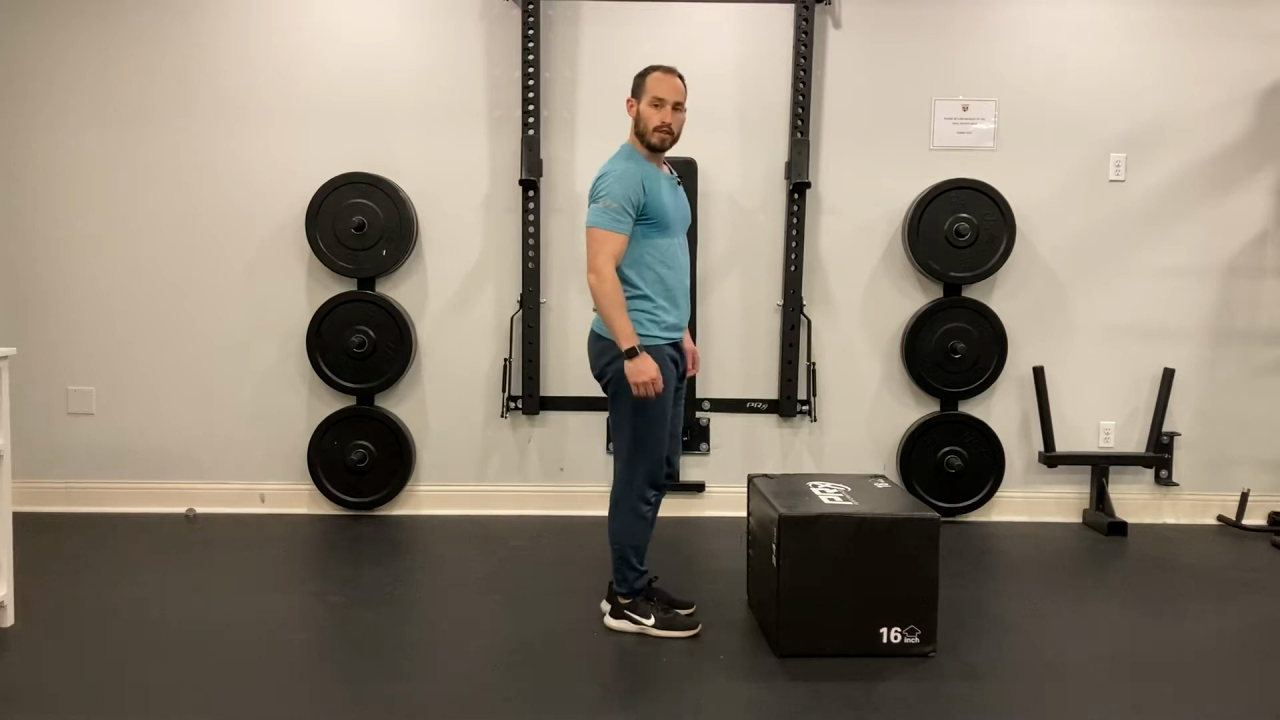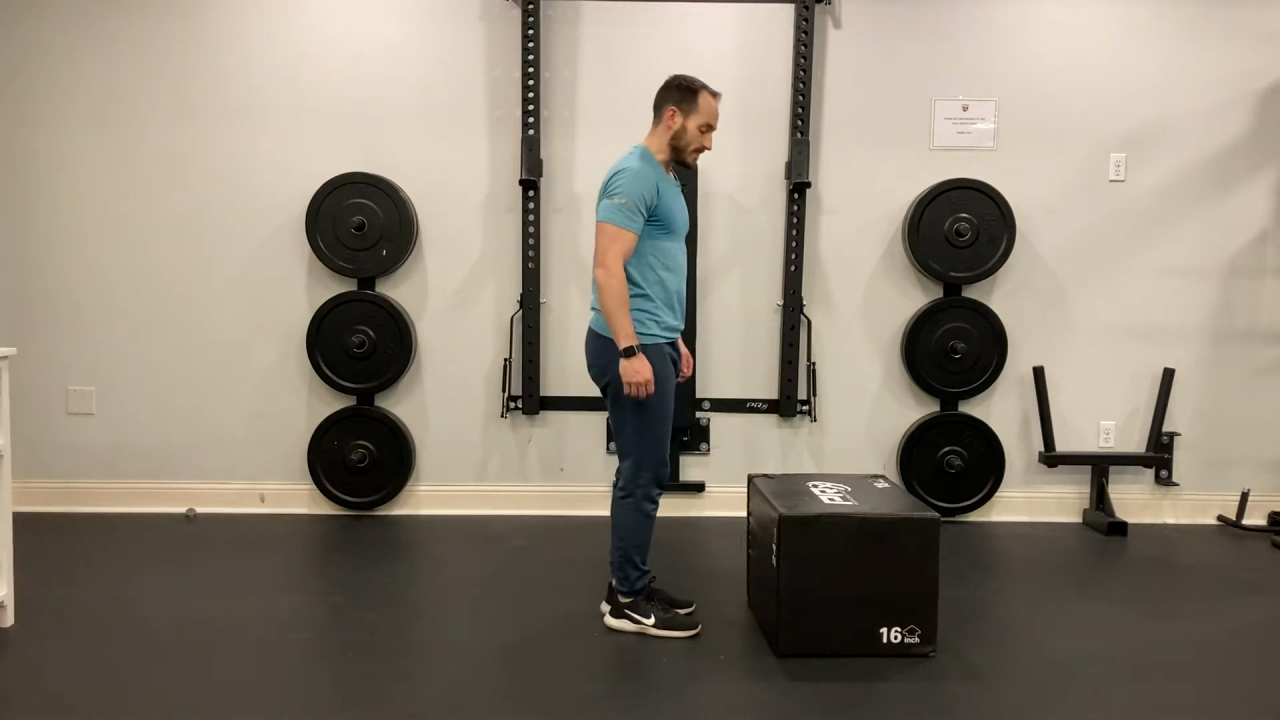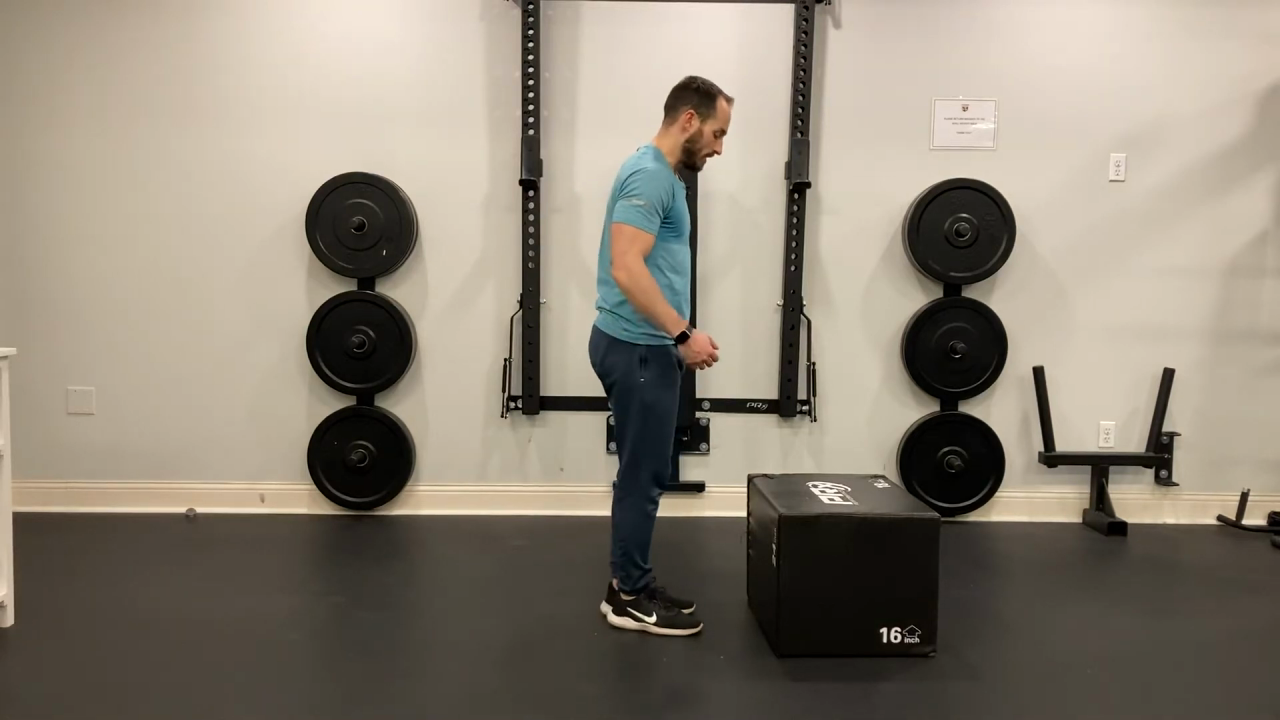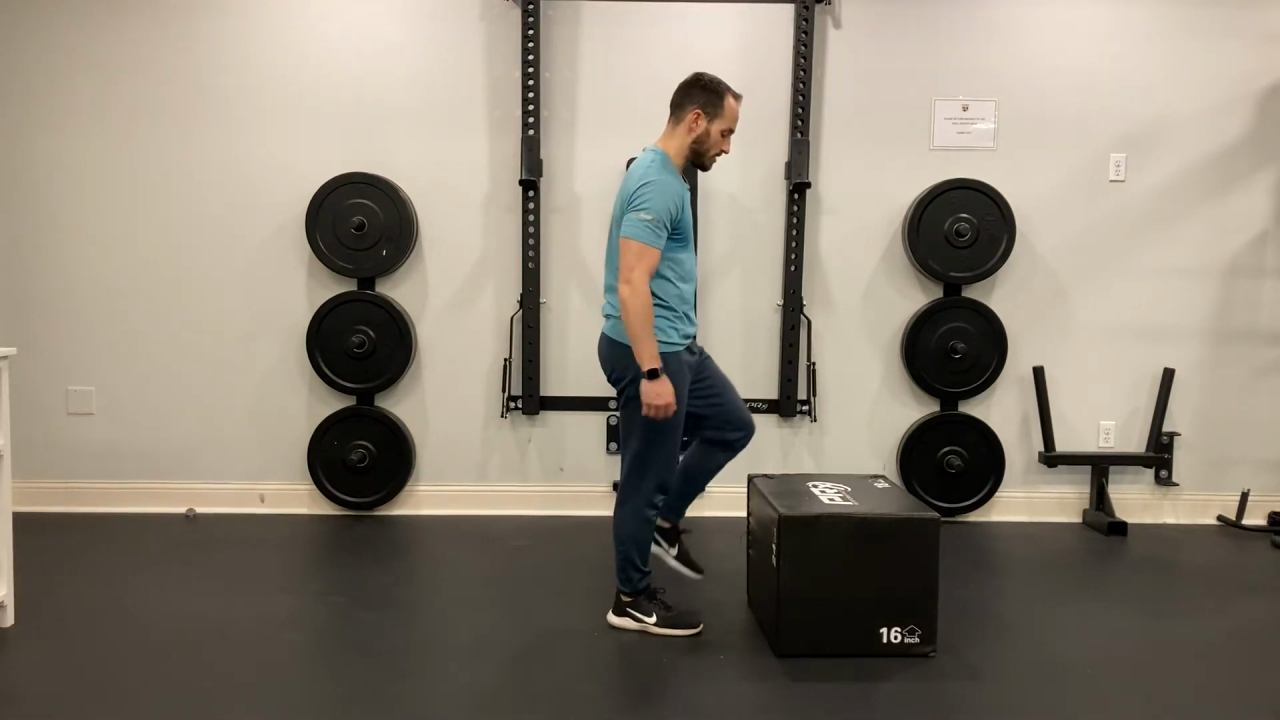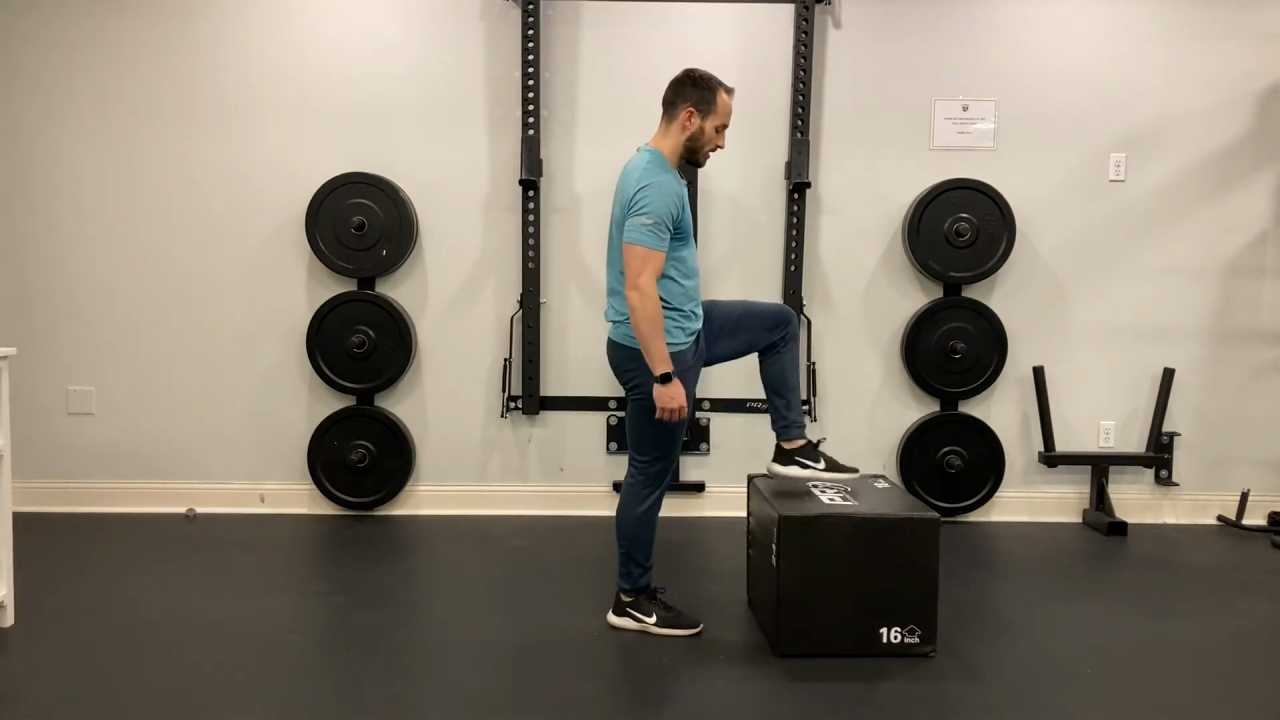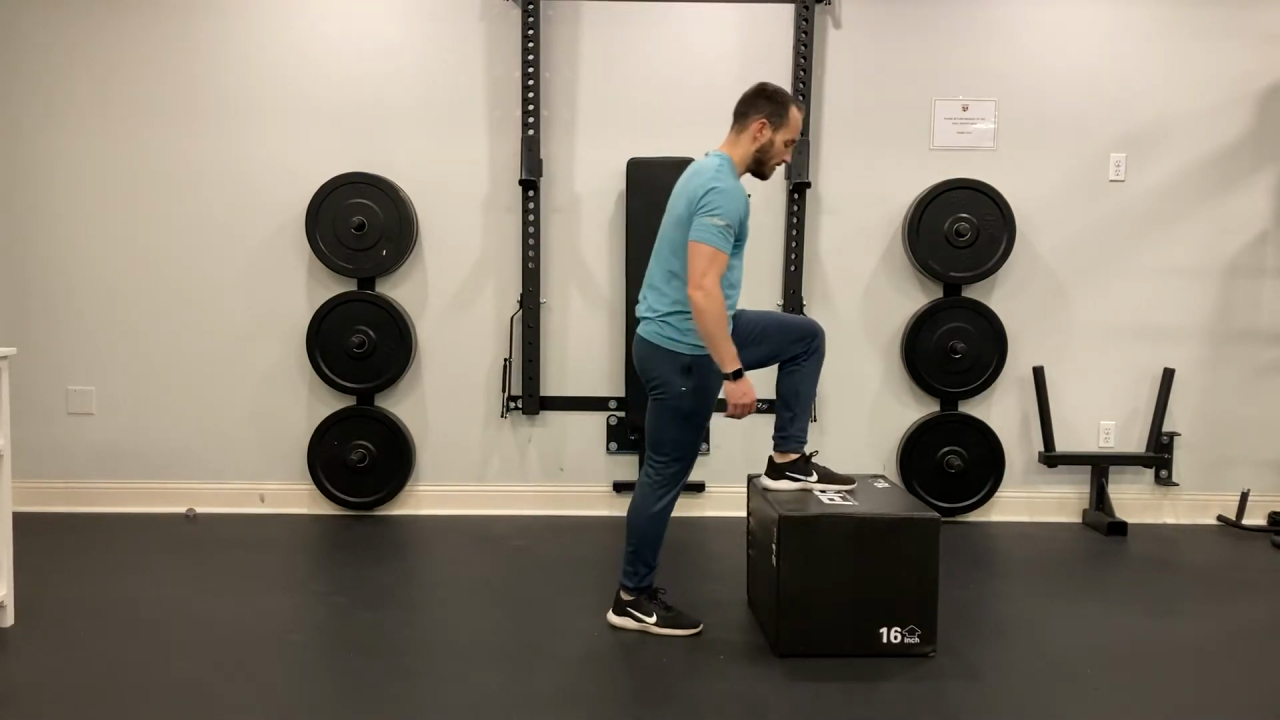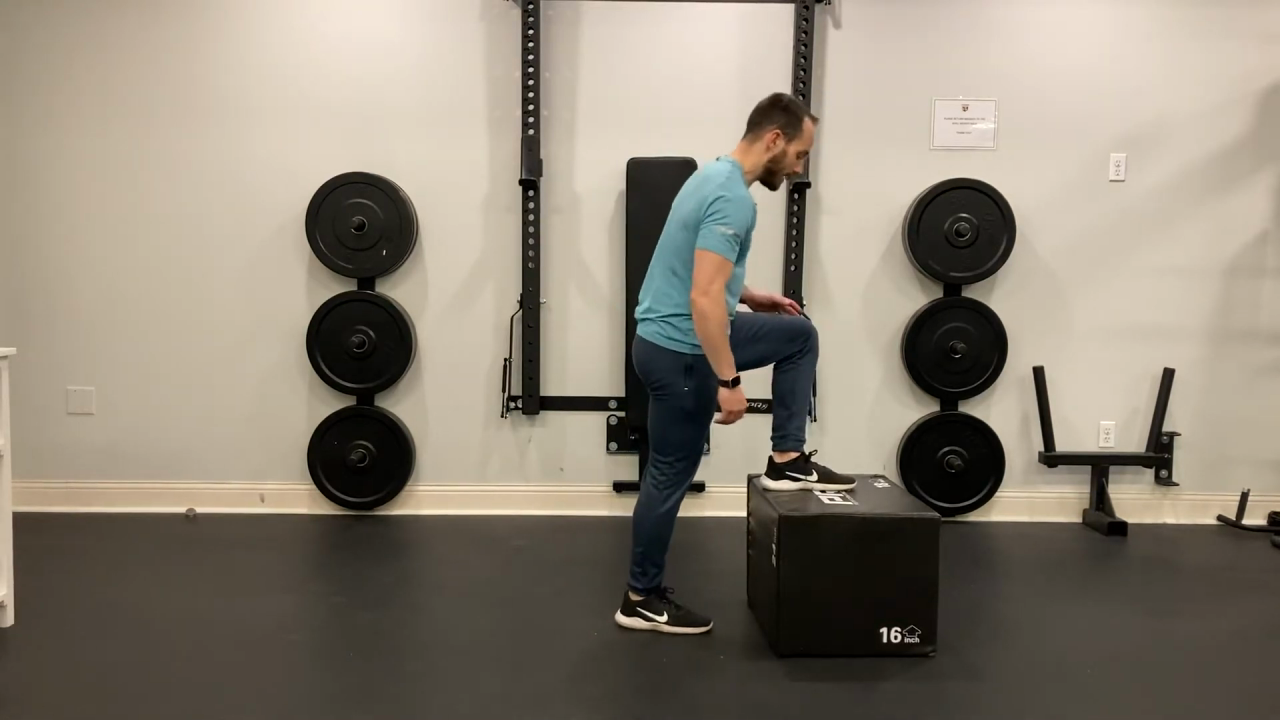
dt=0.7s
person 1, frame 1
left shoulder: (667, 177)
right shoulder: (622, 177)
right elbow: (602, 272)
left wrist: (681, 334)
right wrist: (633, 352)
left hip: (663, 348)
right hip: (638, 351)
left knee: (659, 474)
right knee: (640, 477)
left ankle: (632, 584)
right ankle: (627, 601)
person 1, frame 2
left shoulder: (664, 179)
right shoulder: (635, 176)
right elbow: (608, 269)
left wrist: (672, 340)
right wrist: (630, 350)
left hip: (652, 344)
right hip: (633, 347)
left knee: (643, 471)
right knee: (644, 473)
left ankle: (628, 585)
right ankle: (629, 599)
person 1, frame 3
left shoulder: (659, 175)
right shoulder: (649, 176)
right elbow: (627, 268)
right wrist: (684, 333)
left hip: (644, 345)
right hip: (638, 349)
left knee: (644, 472)
right knee: (644, 475)
left ankle: (628, 583)
right ankle: (630, 599)
person 1, frame 4
left shoulder: (662, 174)
right shoulder: (657, 184)
right elbow: (632, 285)
right wrist: (651, 372)
left hip: (673, 347)
right hip: (651, 353)
left knee: (733, 426)
right knee: (646, 478)
left ankle: (664, 522)
right ankle: (632, 598)
person 1, frame 5
left shoulder: (651, 169)
right shoulder: (656, 185)
right elbow: (638, 290)
right wrist: (664, 376)
left hip: (682, 327)
right hip: (657, 348)
left knee: (779, 322)
right knee: (649, 474)
left ankle: (792, 447)
right ankle: (632, 600)
person 1, frame 6
left shoulder: (708, 172)
right shoulder: (724, 191)
right elbow: (702, 290)
left wrist: (726, 357)
right wrist: (734, 373)
left hip: (685, 335)
right hip: (681, 351)
left knee: (805, 336)
right knee: (666, 474)
left ankle: (788, 461)
right ankle: (633, 598)
person 1, frame 7
left shoulder: (715, 177)
right shoulder: (733, 199)
right elbow: (705, 298)
left wrist: (756, 298)
right wrist: (729, 382)
left hip: (682, 336)
right hip: (679, 351)
left knee: (799, 335)
right knee: (670, 474)
left ankle: (787, 460)
right ankle: (641, 599)
